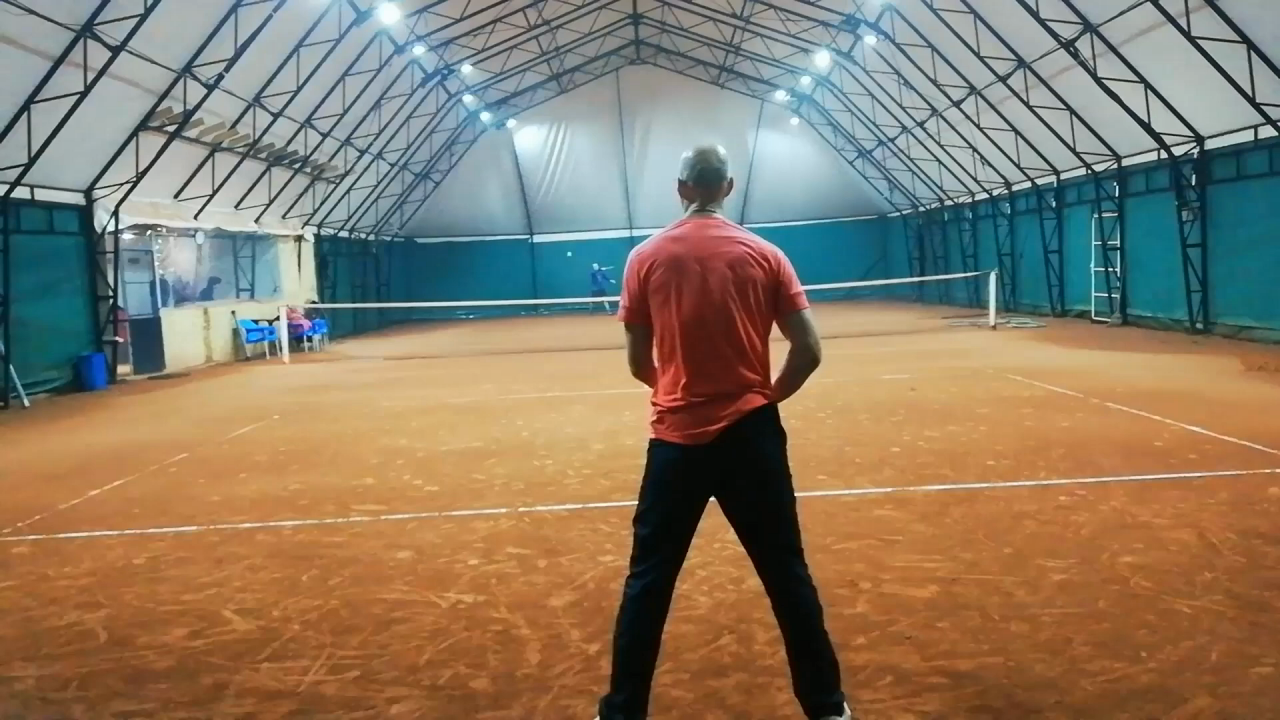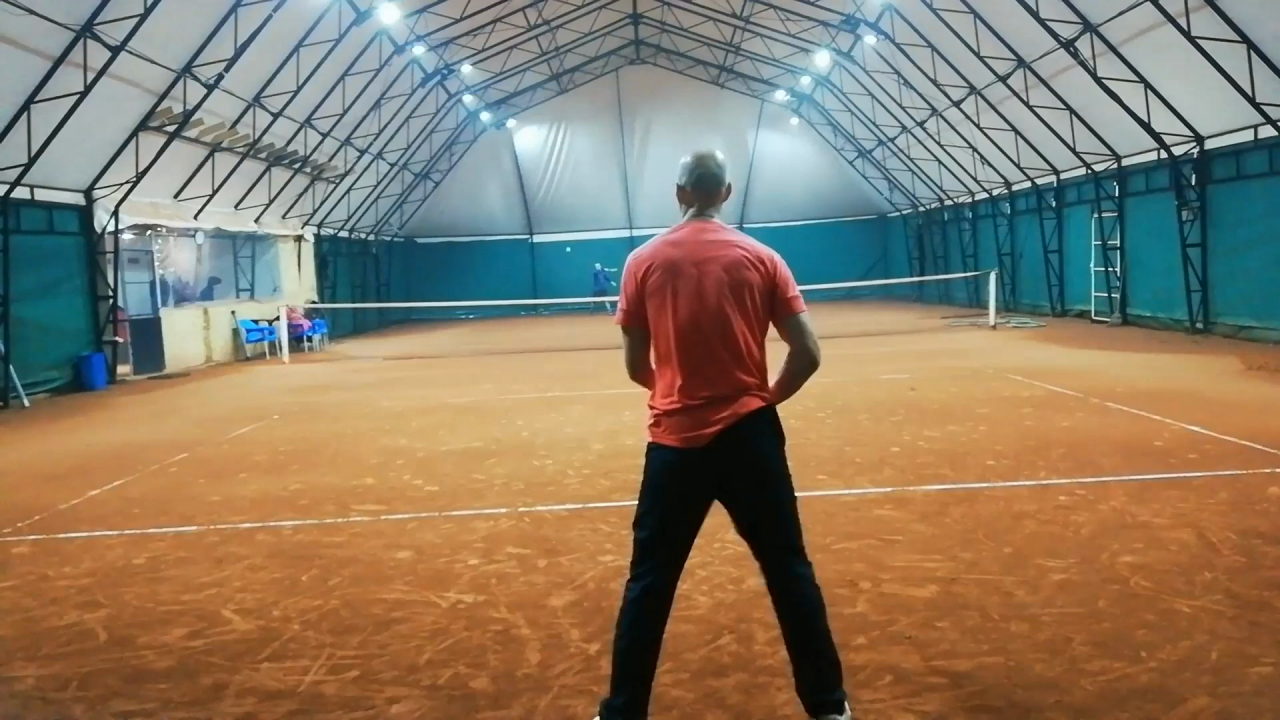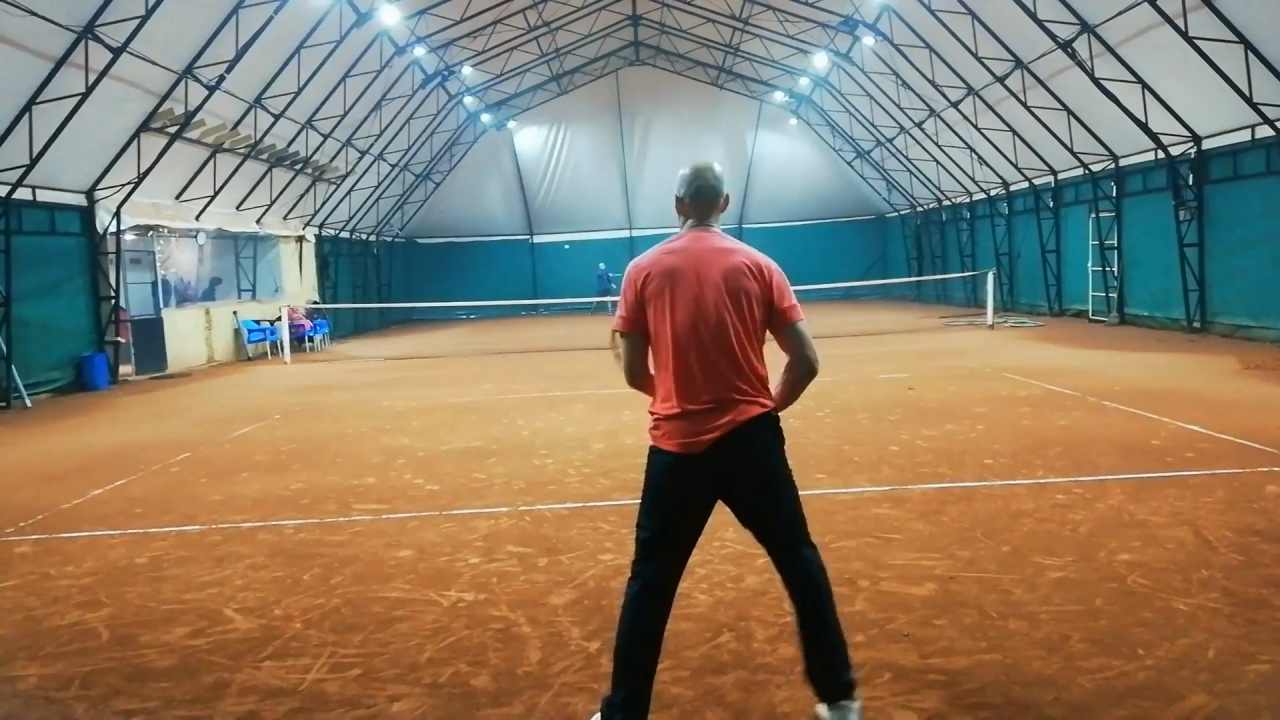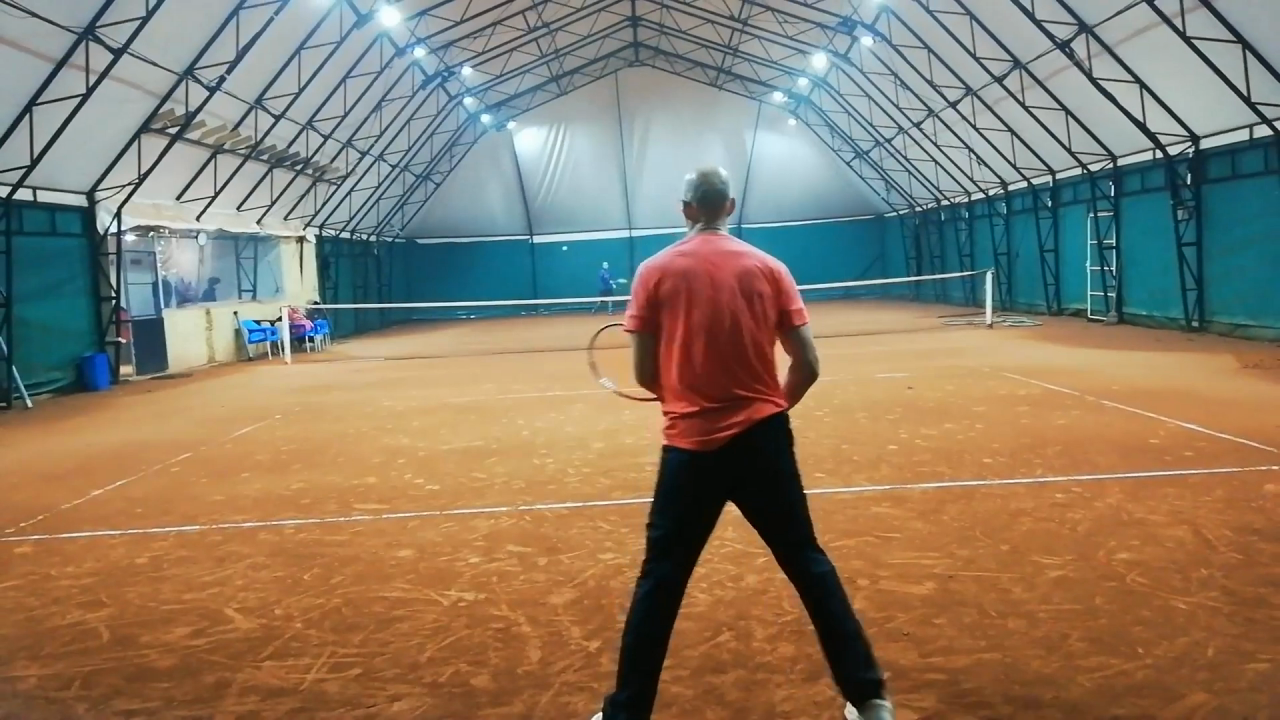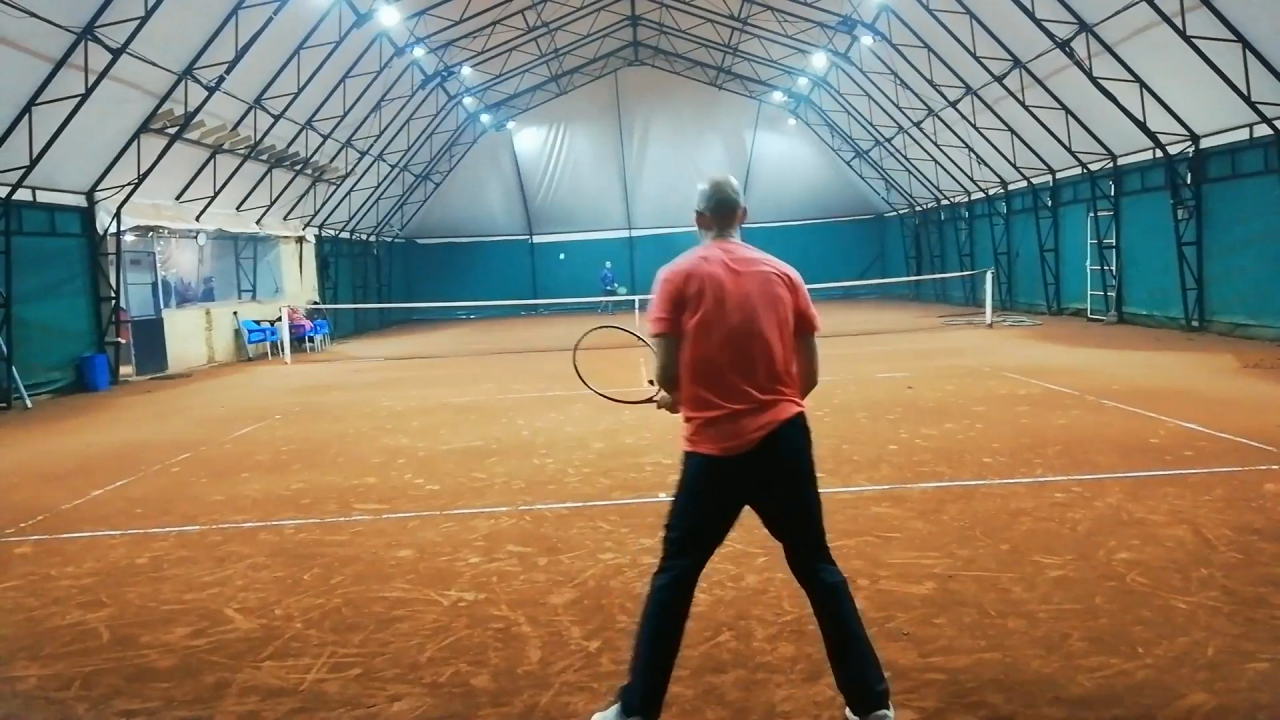
dt=0.1s
person 1, frame 1
left shoulder: (646, 257)
right shoulder: (763, 254)
left elbow: (639, 363)
right elbow: (808, 351)
left hip: (677, 438)
right hip: (750, 433)
left knee: (648, 579)
right knee: (787, 574)
person 1, frame 2
left shoulder: (643, 261)
right shoulder: (760, 257)
left elbow: (636, 366)
right elbow: (806, 354)
left hip: (674, 441)
right hip: (749, 434)
left knee: (649, 582)
right knee: (790, 573)
person 1, frame 3
left shoulder: (643, 269)
right shoulder: (758, 266)
left elbow: (634, 373)
right elbow: (805, 363)
left hip: (677, 446)
right hip: (749, 438)
left knee: (649, 582)
right knee: (800, 562)
person 1, frame 4
left shoulder: (654, 271)
right shoulder: (769, 269)
left elbow: (645, 374)
right elbow: (807, 365)
left hip: (691, 444)
right hip: (762, 437)
left knee: (659, 580)
right knee: (808, 567)
person 1, frame 5
left shoulder: (678, 276)
right shoulder: (783, 275)
left elbow: (667, 377)
right elbow: (809, 375)
left wrist: (679, 400)
left hip: (715, 447)
right hip: (784, 437)
left knee: (675, 575)
right knee: (819, 572)
